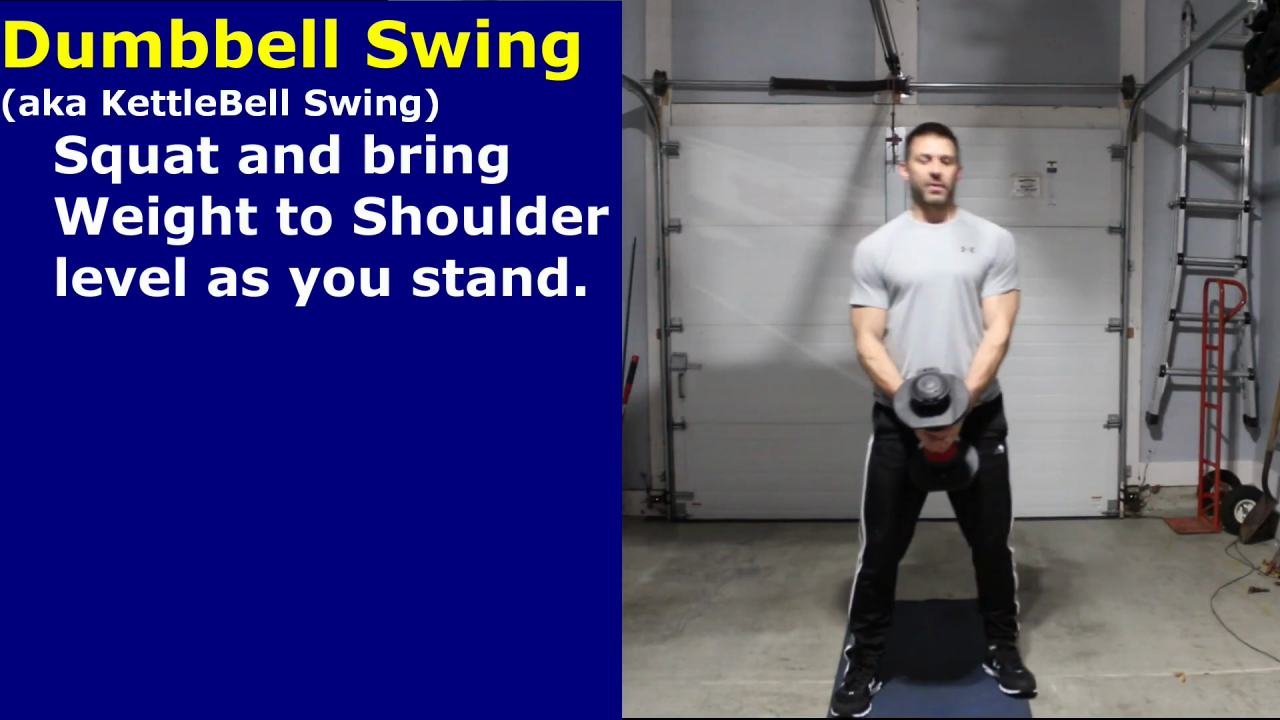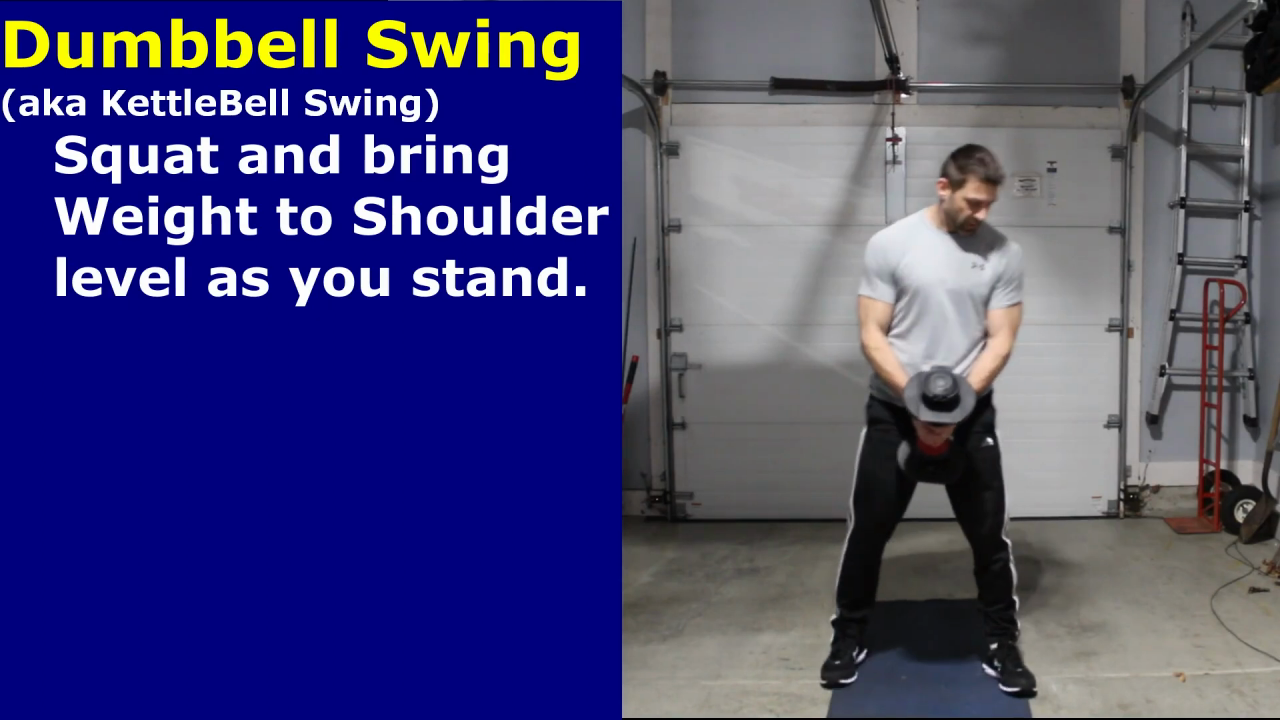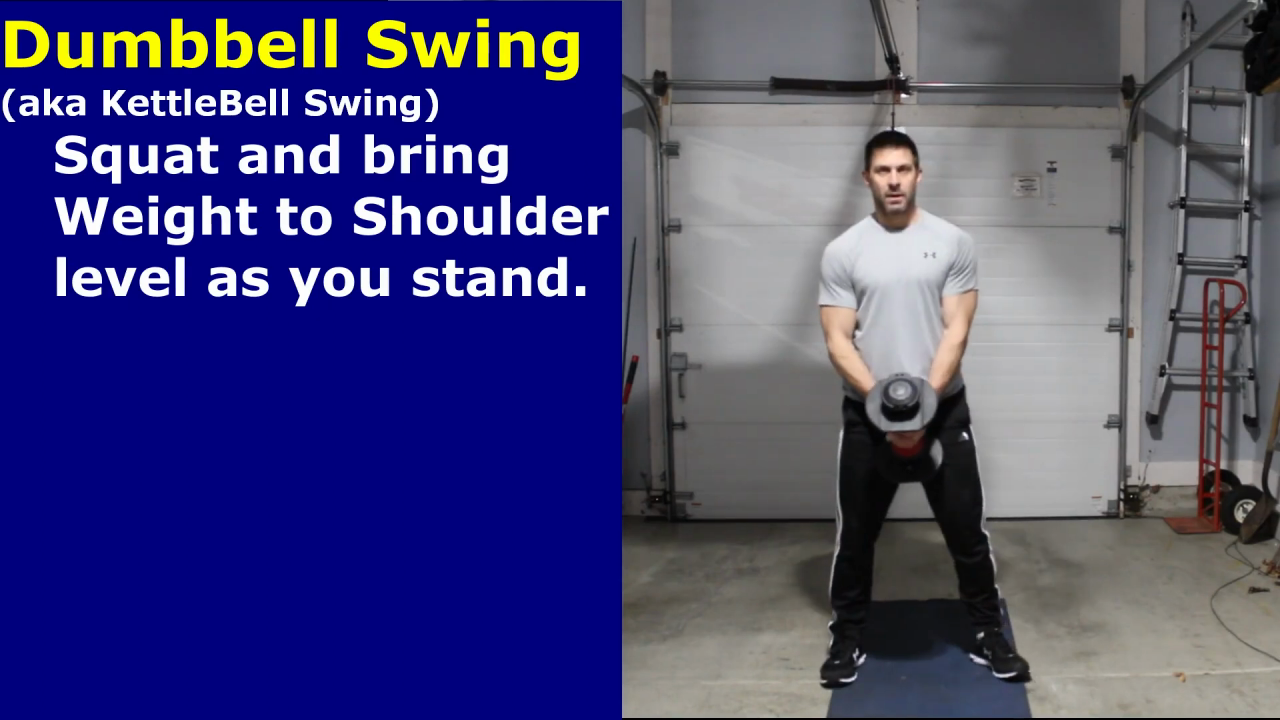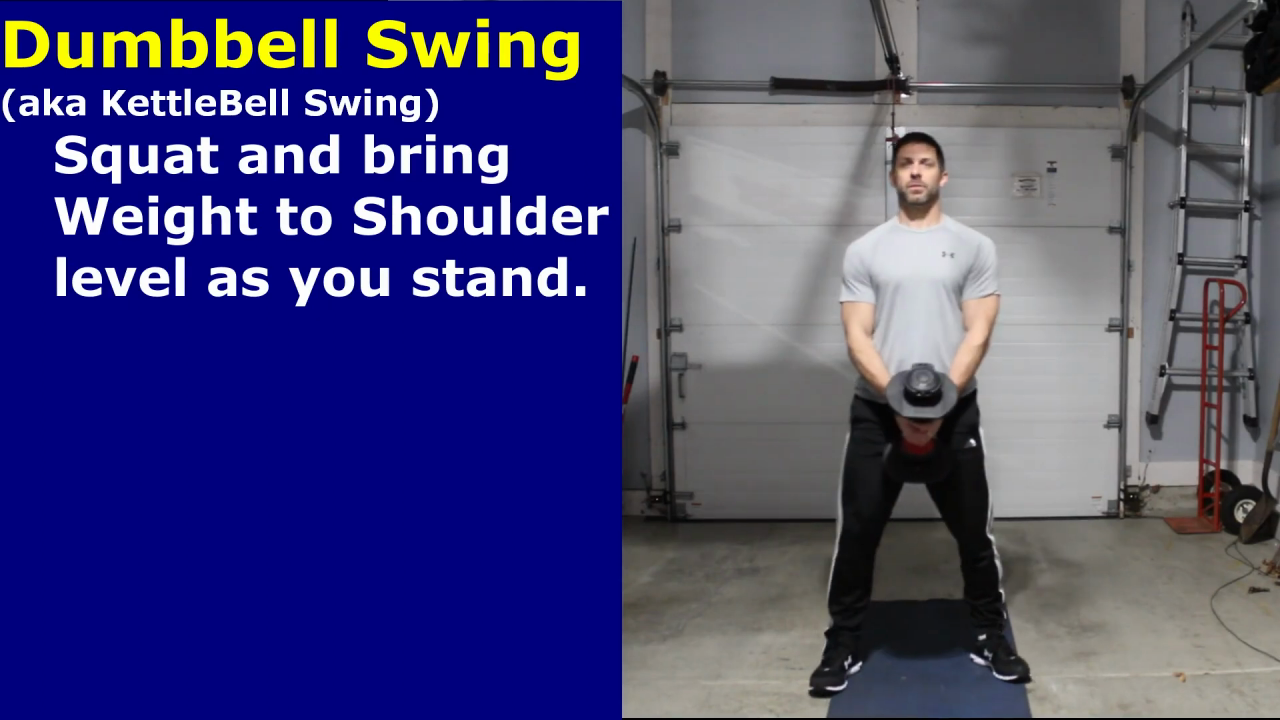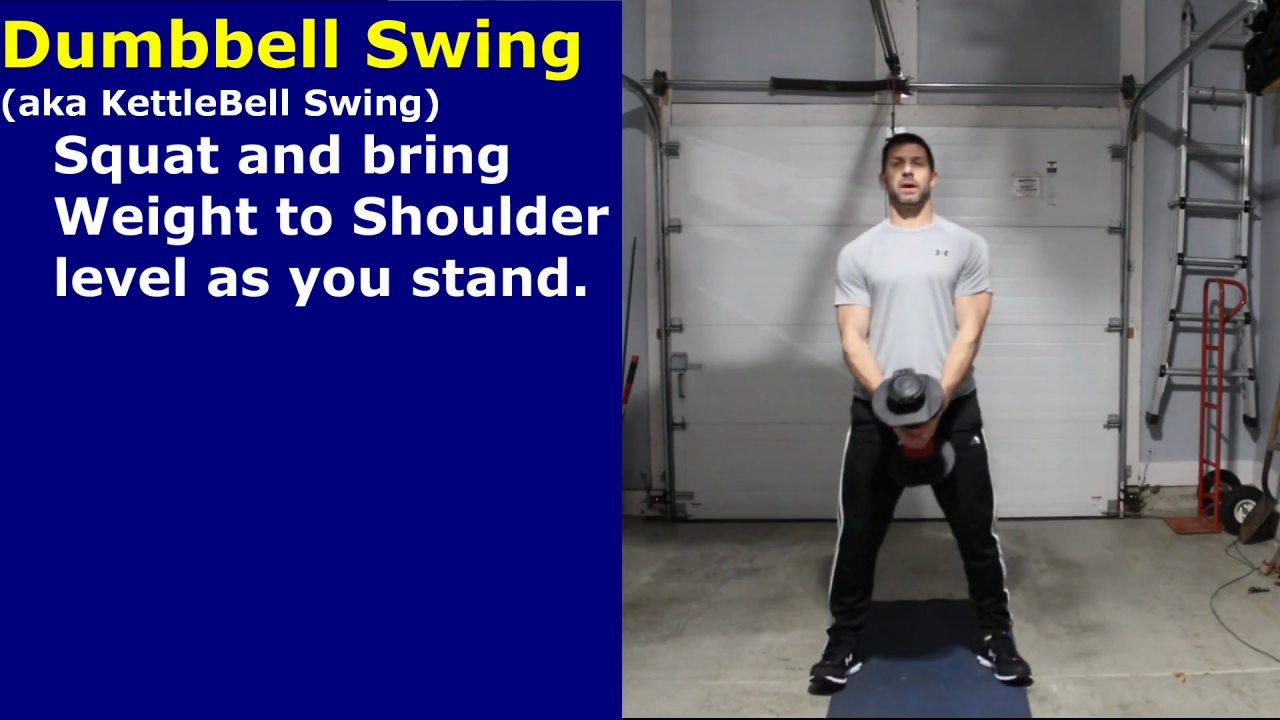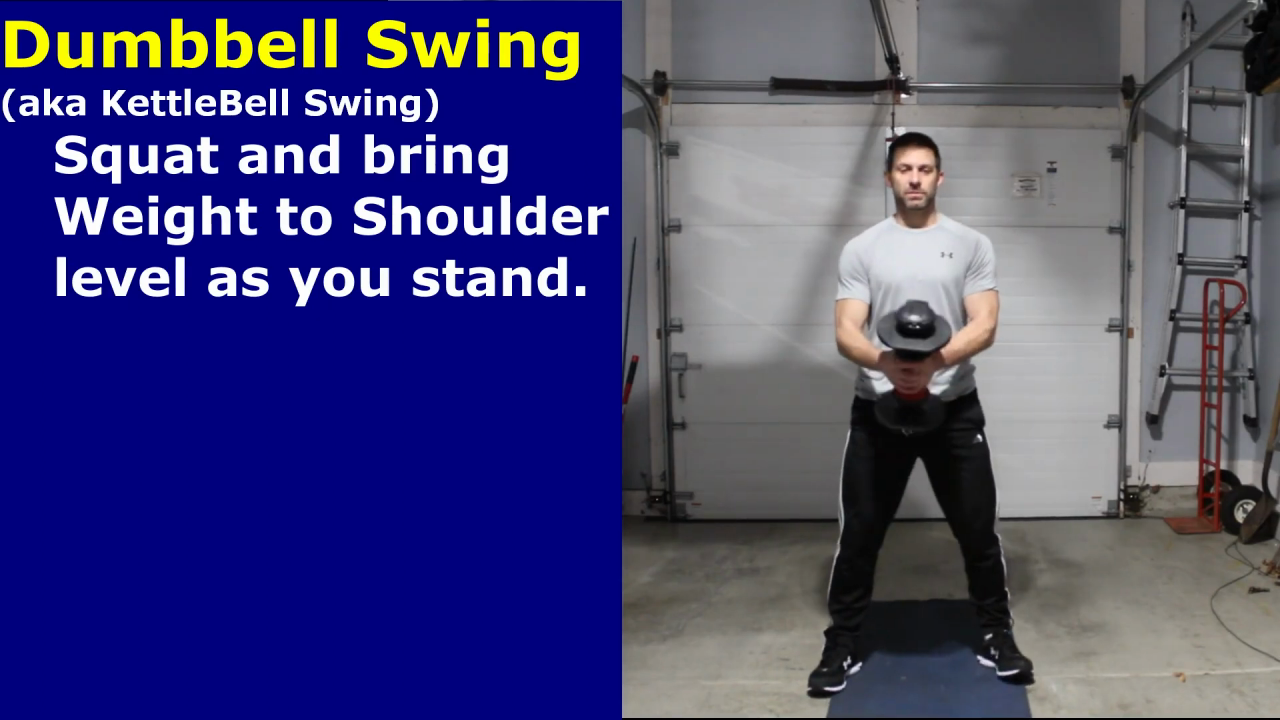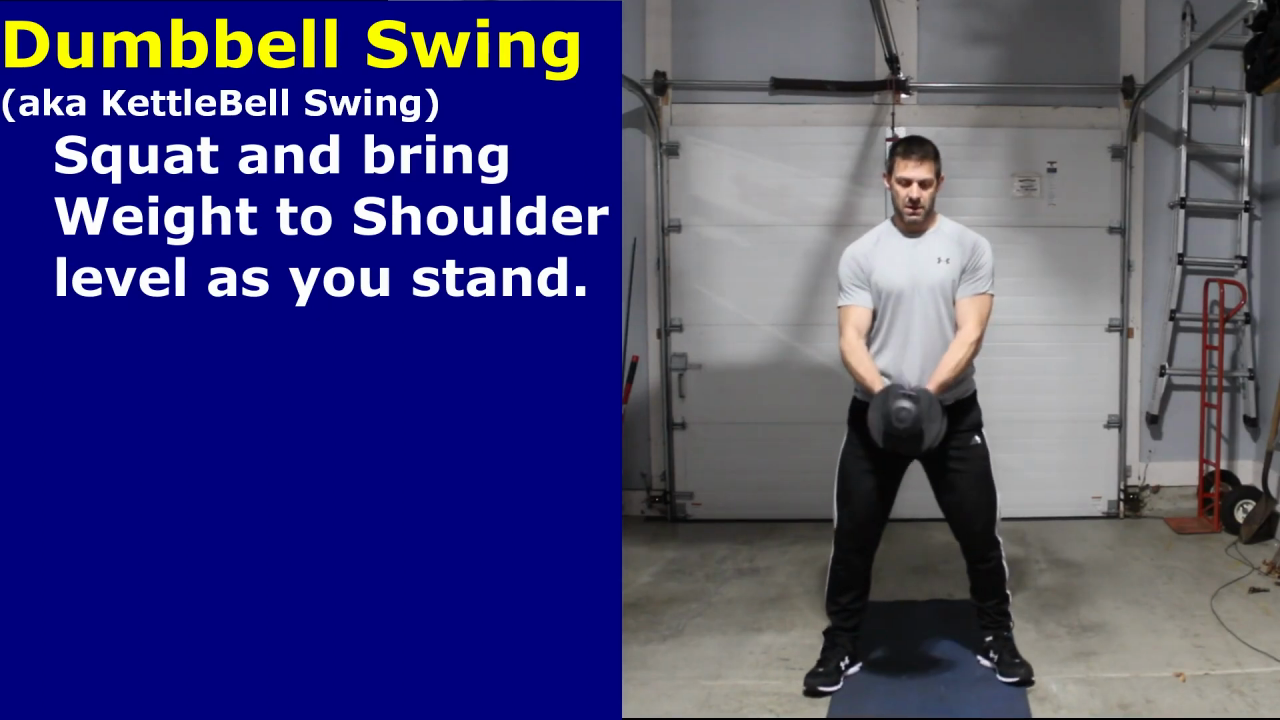
dt=0.5s
person 1, frame 1
left shoulder: (993, 241)
right shoulder: (876, 248)
left elbow: (998, 332)
right elbow: (868, 341)
left hip: (978, 416)
right hip: (898, 418)
left knee: (991, 543)
right knee: (880, 548)
left ankle: (1001, 647)
right ankle: (863, 663)
person 1, frame 2
left shoulder: (1004, 253)
right shoulder: (890, 243)
left elbow: (1001, 341)
right elbow: (872, 333)
left hip: (970, 412)
right hip: (893, 409)
left knee: (989, 534)
right knee: (868, 530)
left ankle: (1001, 646)
right ankle: (849, 636)
person 1, frame 3
left shoulder: (953, 242)
right shoulder: (842, 251)
left elbow: (957, 331)
right elbow: (838, 340)
left hip: (944, 408)
right hip: (866, 412)
left knee: (966, 528)
right knee: (856, 531)
left ankle: (988, 634)
right ankle: (847, 638)
person 1, frame 4
left shoulder: (975, 247)
right shoulder: (864, 249)
left elbow: (979, 333)
right elbow: (858, 336)
left hip: (954, 412)
right hip: (877, 411)
left knee: (973, 531)
right knee: (858, 530)
left ankle: (989, 636)
right ankle: (843, 643)
person 1, frame 5
left shoulder: (966, 245)
right shoulder: (857, 252)
left elbow: (969, 333)
right elbow: (853, 339)
left wrist: (935, 404)
left hip: (954, 410)
right hip: (875, 412)
left knee: (976, 529)
right knee: (859, 531)
left ankle: (995, 637)
right ankle: (844, 642)
person 1, frame 6
left shoulder: (972, 244)
right shoulder: (861, 249)
left elbow: (985, 324)
right elbow: (846, 331)
left wrist: (937, 359)
right wrist: (883, 359)
left hip: (954, 407)
right hip: (877, 408)
left knee: (978, 529)
right knee: (859, 532)
left ankle: (995, 636)
right ankle: (843, 644)
person 1, frame 7
left shoulder: (971, 247)
right shoulder: (861, 254)
left elbow: (970, 333)
right elbow: (851, 339)
left wrist: (927, 394)
right wrist: (885, 393)
left hip: (954, 410)
right hip: (874, 411)
left knee: (979, 531)
right knee: (853, 534)
left ankle: (997, 639)
right ankle: (841, 647)
